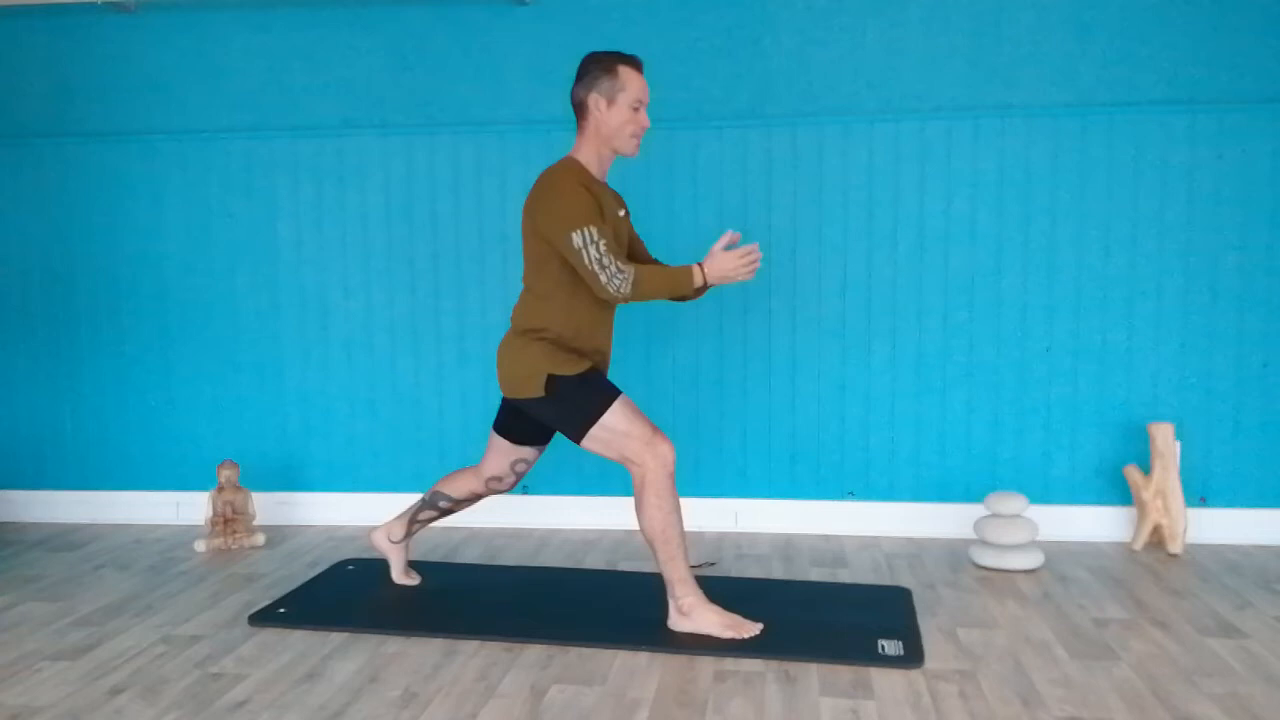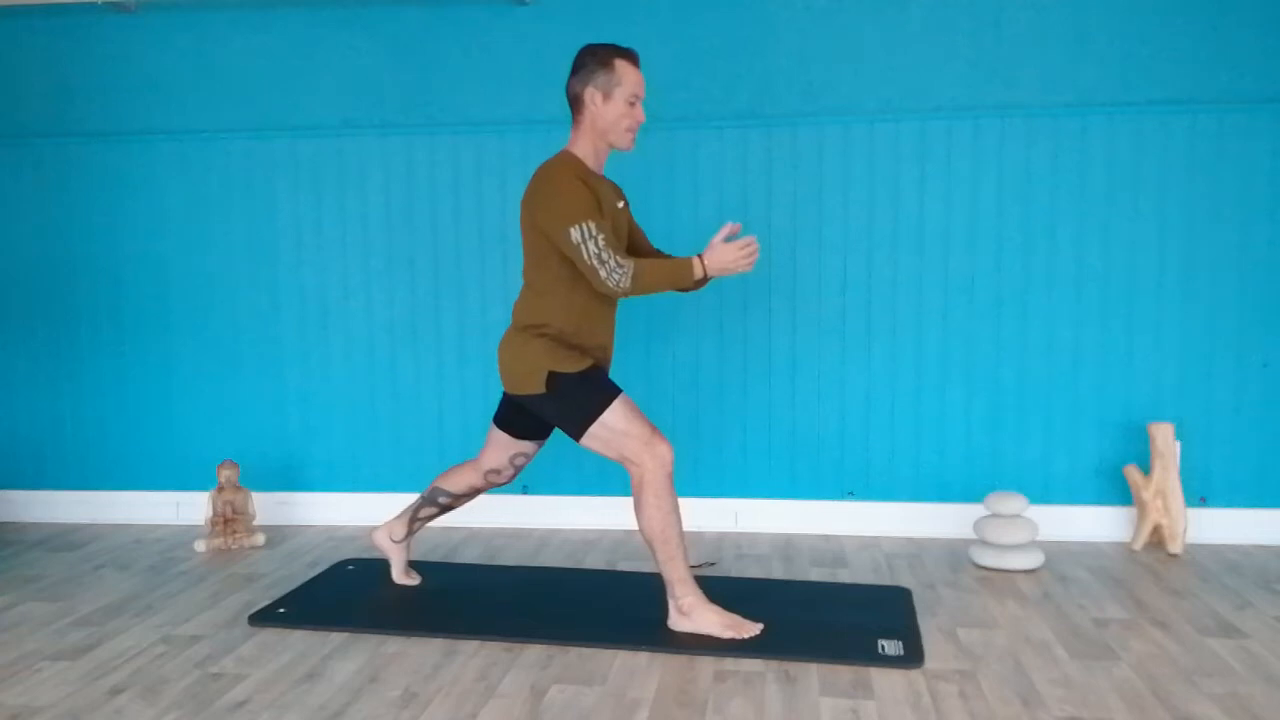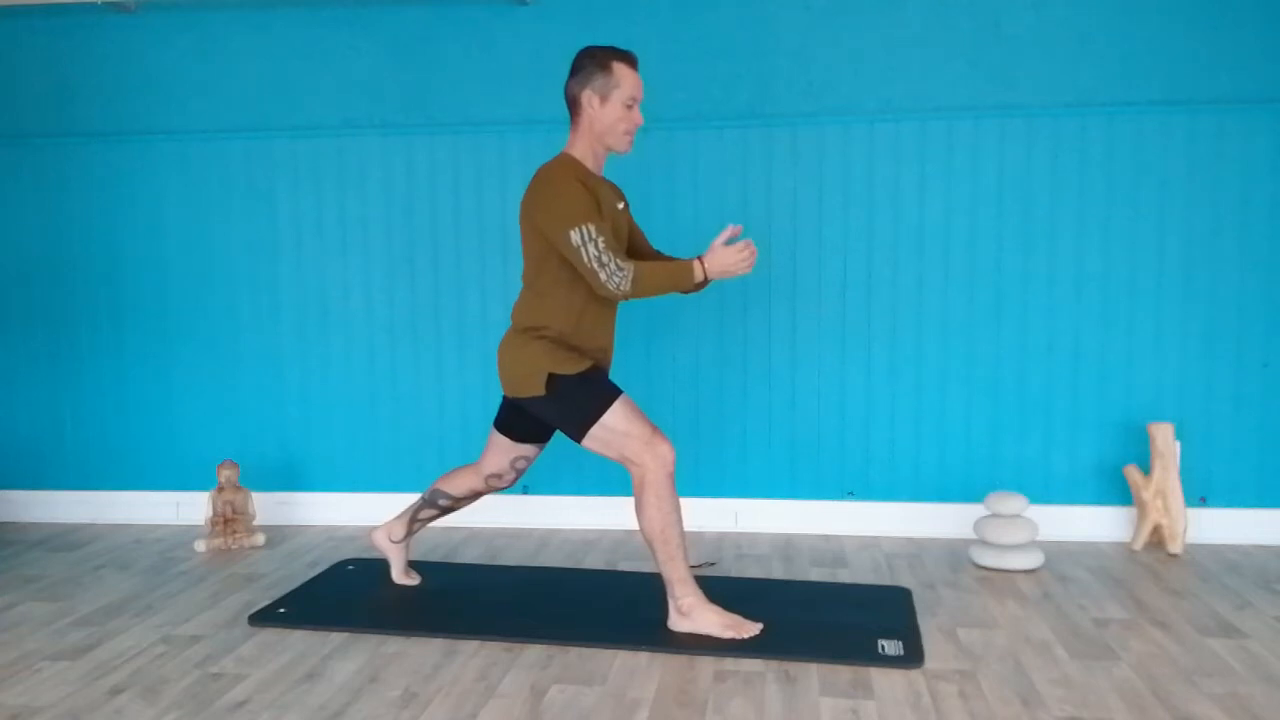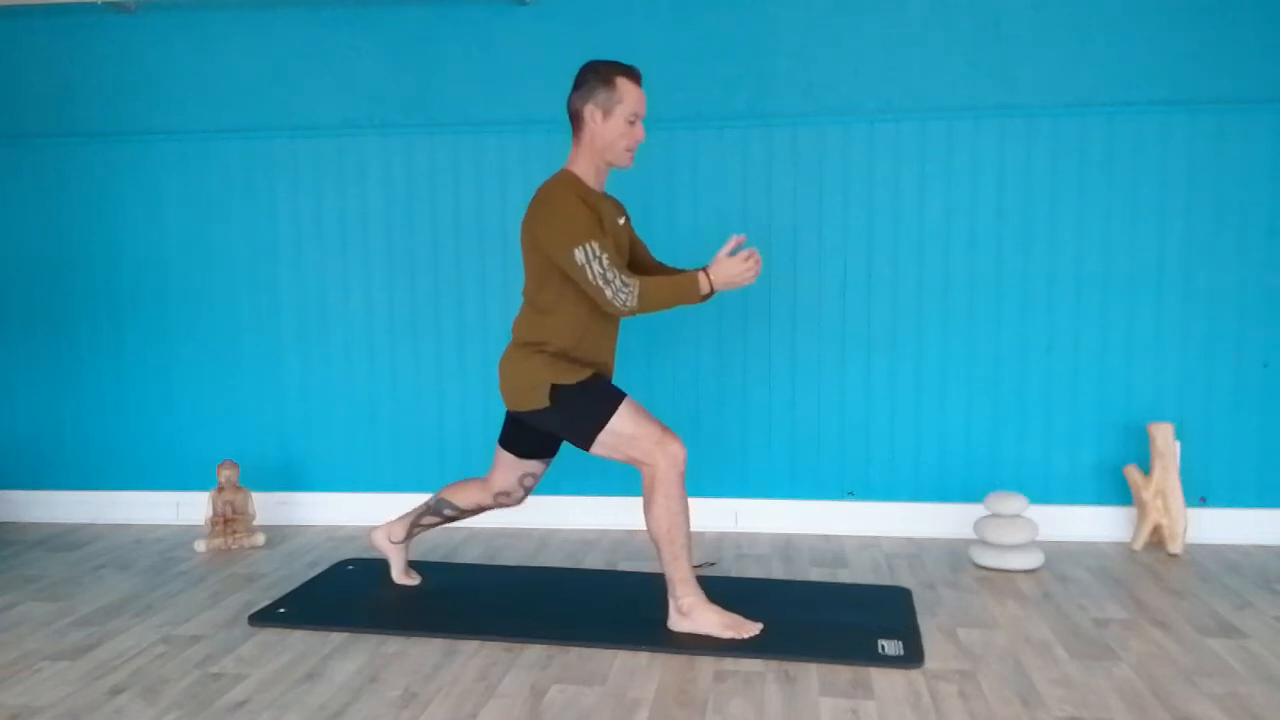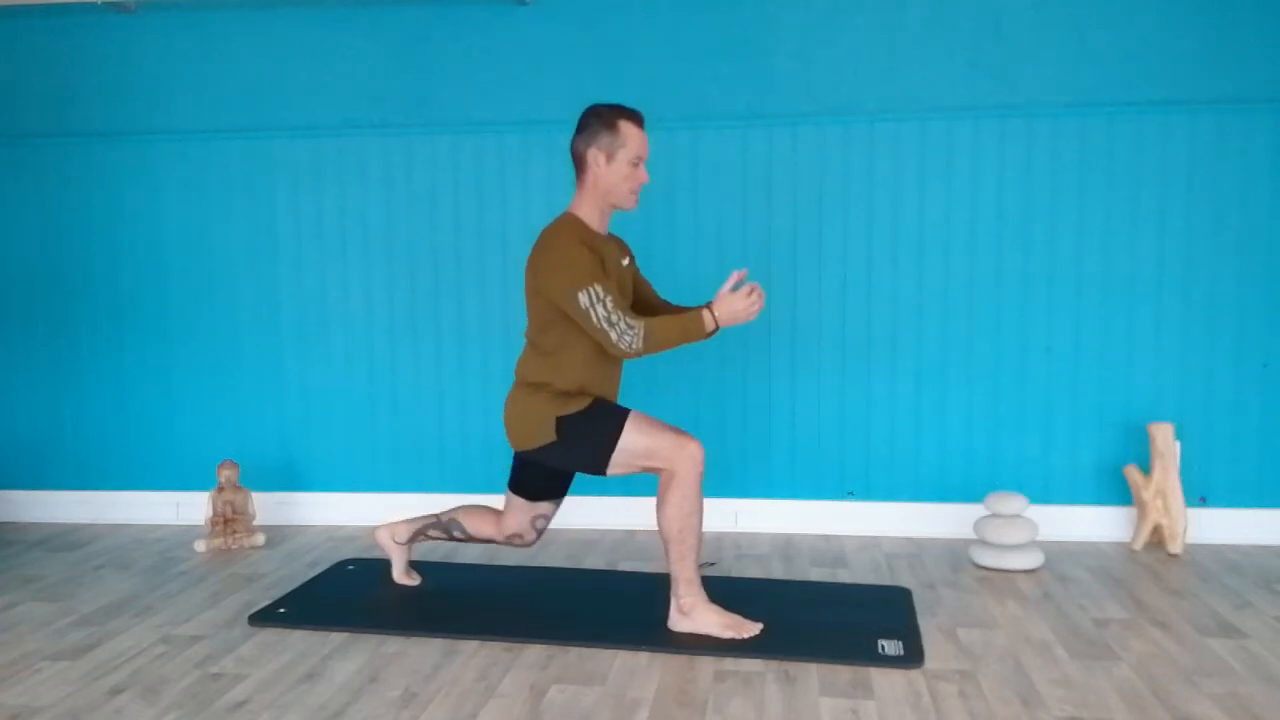
dt=0.4s
person 1, frame 1
left shoulder: (605, 198)
right shoulder: (562, 191)
left elbow: (643, 272)
right elbow: (614, 283)
left wrist: (704, 276)
right wrist: (703, 274)
left hip: (550, 363)
right hip: (546, 363)
left knee: (493, 476)
right knee: (655, 454)
left ankle: (394, 533)
right ankle: (687, 606)
person 1, frame 2
left shoulder: (605, 191)
right shoulder: (559, 184)
left elbow: (647, 262)
right elbow: (614, 277)
left wrist: (704, 265)
right wrist: (702, 266)
left hip: (554, 359)
right hip: (547, 359)
left knee: (492, 469)
right knee: (653, 454)
left ankle: (396, 532)
right ankle: (687, 606)
person 1, frame 3
left shoulder: (606, 193)
right shoulder: (558, 186)
left elbow: (646, 262)
right elbow: (613, 279)
left wrist: (707, 266)
right wrist: (703, 268)
left hip: (552, 361)
right hip: (547, 360)
left knee: (494, 473)
right knee: (654, 454)
left ankle: (396, 533)
right ankle: (687, 606)
person 1, frame 4
left shoulder: (608, 209)
right shoulder: (560, 204)
left elbow: (651, 275)
right elbow: (619, 295)
left wrist: (707, 276)
right wrist: (708, 281)
left hip: (553, 374)
right hip: (548, 374)
left knee: (501, 489)
right knee: (665, 453)
left ankle: (396, 533)
right ankle: (687, 606)
person 1, frame 5
left shoulder: (612, 250)
right shoulder: (563, 248)
left elbow: (656, 314)
right elbow: (625, 338)
left wrist: (713, 311)
right wrist: (713, 318)
left hip: (559, 413)
right hip: (551, 413)
left knee: (513, 531)
right knee: (684, 455)
left ankle: (400, 535)
right ankle: (688, 605)
